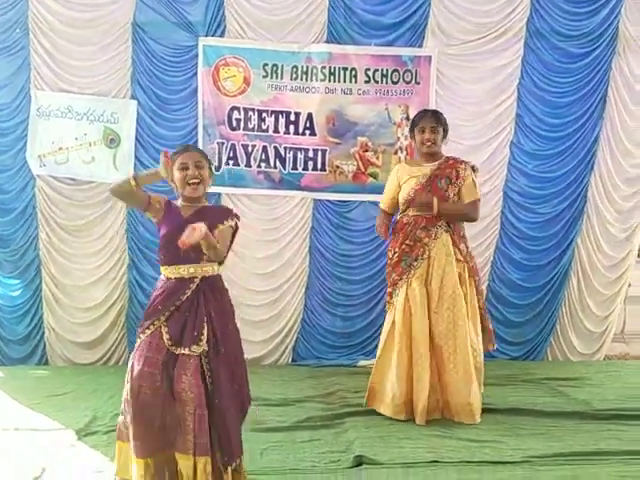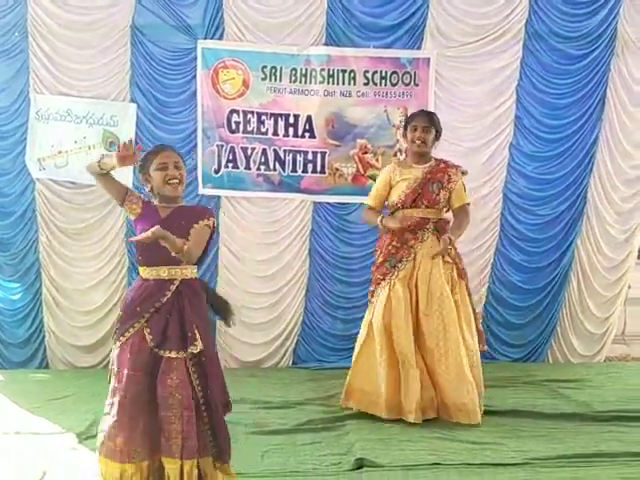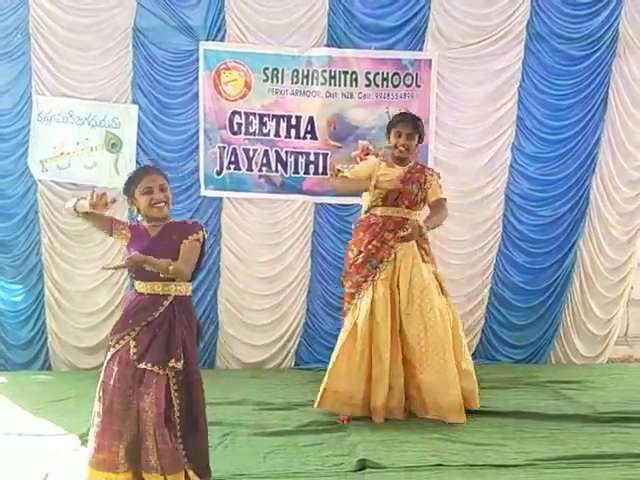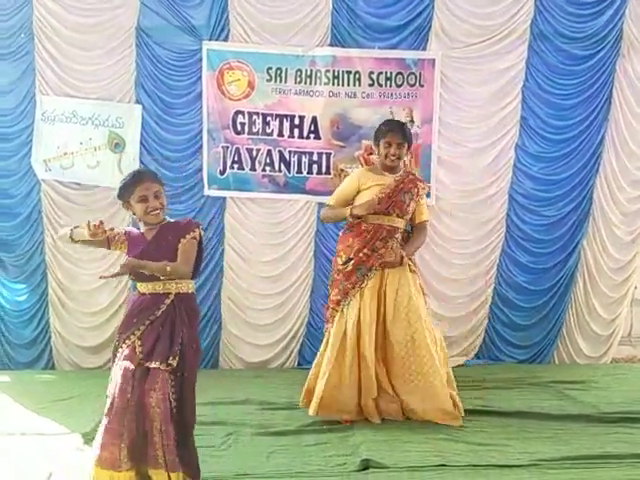
dt=0.2s
person 1, frame 1
left shoulder: (223, 215)
right shoulder: (163, 208)
left elbow: (219, 253)
right elbow: (117, 191)
left wrist: (204, 234)
right wrist: (157, 174)
left hip: (207, 307)
right hip: (166, 305)
left knee: (199, 389)
right knee: (145, 383)
person 1, frame 2
left shoulder: (200, 215)
right shoulder: (140, 208)
left elbow: (191, 254)
right elbow: (94, 169)
left wrist: (162, 235)
right wrist: (116, 161)
left hip: (182, 307)
right hip: (142, 306)
left knee: (181, 390)
right knee: (131, 390)
person 1, frame 3
left shoulder: (190, 230)
right shoulder: (130, 231)
left elbow: (184, 270)
right elbow: (74, 209)
left wrist: (144, 260)
right wrist: (90, 205)
left hip: (173, 322)
right hip: (136, 320)
left knee: (162, 403)
right knee: (119, 397)
person 1, frame 4
left shoulder: (186, 229)
right shoulder: (128, 238)
left elbow: (183, 269)
right elbow: (70, 236)
left wrist: (138, 265)
right wrist: (90, 234)
left hip: (175, 322)
right hip: (140, 320)
left knee: (163, 397)
right knee: (126, 397)
person 2, frame 1
left shoulder: (459, 168)
right shoulder: (401, 171)
left elbow: (472, 211)
right elbow: (385, 213)
left wrist: (434, 205)
right wrist: (382, 224)
left hip: (447, 253)
right hip: (409, 252)
left knee: (450, 323)
right knee: (408, 320)
left ankle: (451, 398)
right ankle: (406, 397)
person 2, frame 2
left shoulder: (449, 172)
right shoulder: (392, 171)
left elbow: (463, 213)
right elbow: (369, 210)
left wrist: (449, 237)
right wrist: (387, 222)
left hip: (435, 256)
right hip: (397, 254)
left knee: (443, 326)
right knee: (386, 320)
left ankle: (451, 400)
right ankle: (387, 397)
person 2, frame 3
left shoulder: (426, 176)
right shoulder: (374, 165)
left elbow: (441, 210)
right elbow: (338, 184)
left wrist: (422, 224)
right wrist: (375, 185)
left hip: (409, 253)
right hip: (371, 252)
left knee: (426, 321)
right knee: (367, 320)
left ankle: (430, 397)
right ankle: (351, 399)
person 2, frame 4
left shoulder: (414, 185)
right shoulder: (360, 176)
left elbow: (420, 230)
right elbow: (325, 213)
left wrist: (404, 254)
right wrist: (353, 210)
left hip: (395, 264)
right hip: (357, 261)
left knee: (411, 328)
right knee: (354, 329)
left ankle: (424, 400)
right ankle: (348, 402)
